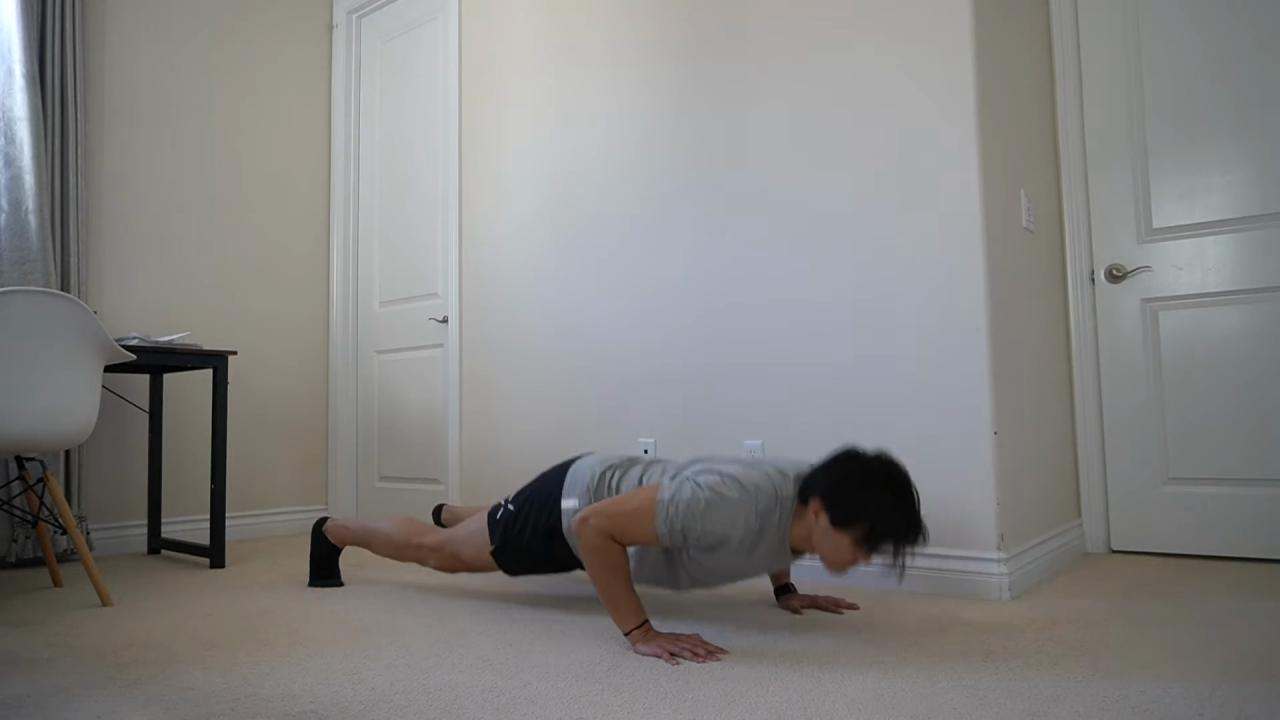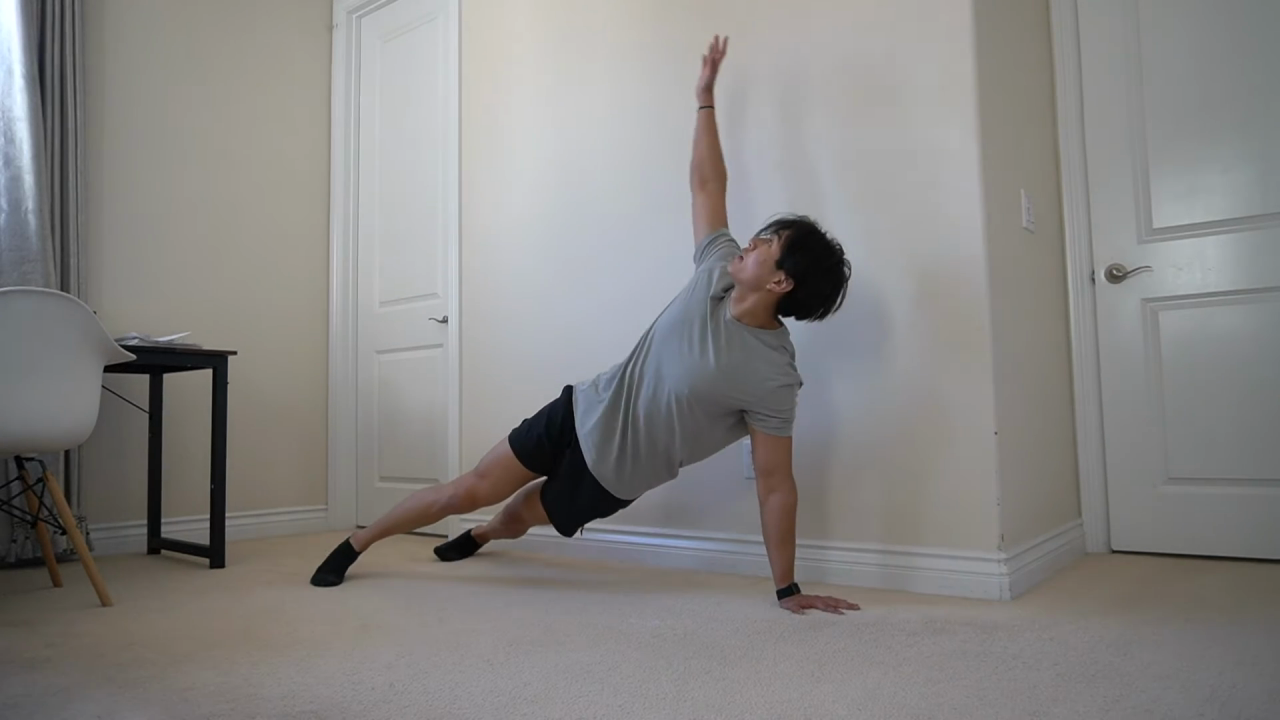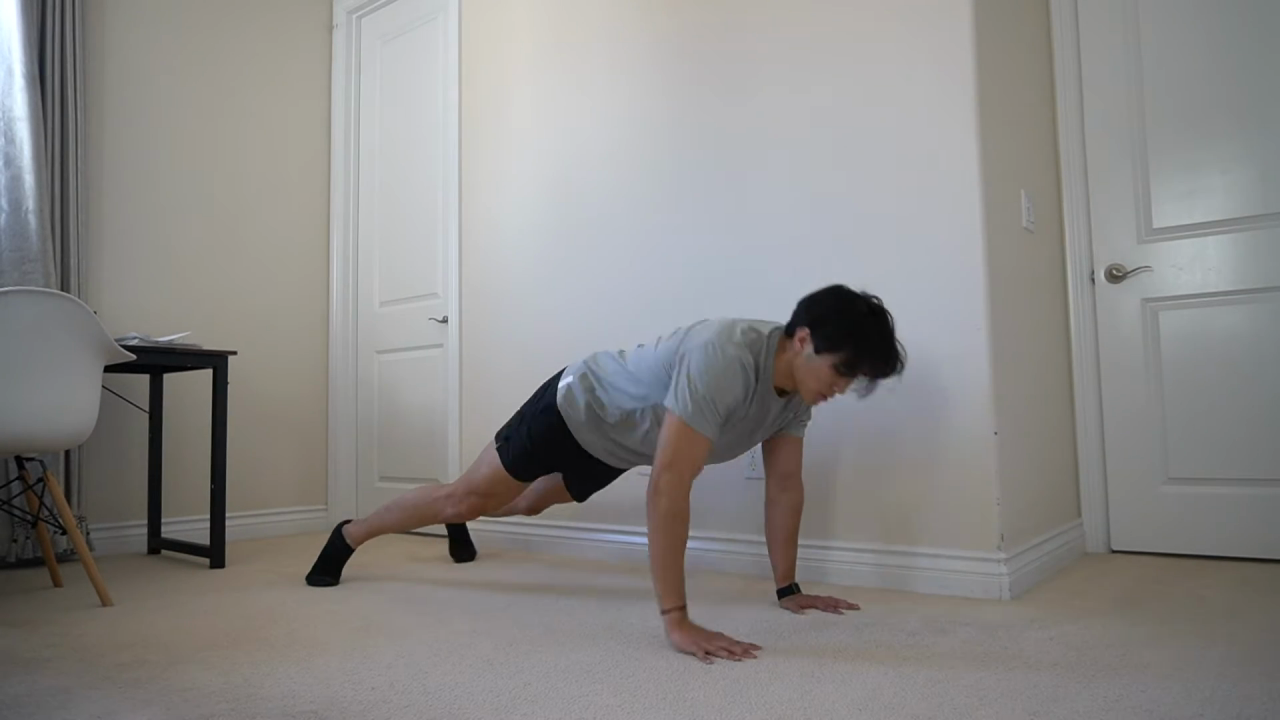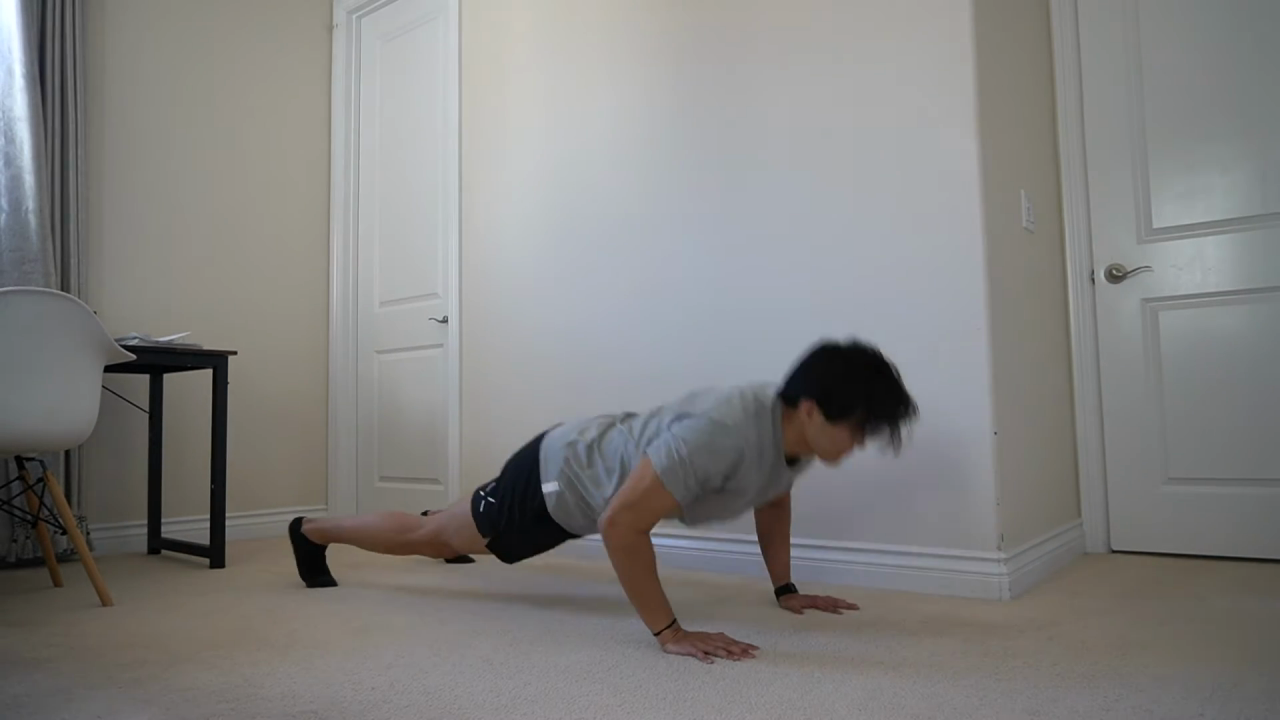
dt=1s
person 1, frame 1
left shoulder: (810, 494)
right shoulder: (733, 506)
right elbow: (593, 527)
left wrist: (786, 588)
right wrist: (639, 628)
left hip: (615, 497)
right hip: (577, 503)
right knee: (450, 554)
left ankle: (450, 514)
right ankle: (334, 531)
person 1, frame 2
left shoulder: (772, 378)
right shoulder: (720, 274)
left elbow: (775, 486)
right elbow: (706, 184)
left wrist: (788, 590)
right wrist: (705, 96)
left hip: (611, 476)
right hip: (580, 413)
left knee: (520, 516)
right knee: (466, 492)
left ankle: (477, 539)
right ankle: (355, 544)
person 1, frame 3
left shoulder: (794, 378)
right shoulder: (727, 360)
left elbow: (785, 483)
right elbow: (668, 488)
left wrist: (787, 587)
right wrist: (675, 619)
left hip: (611, 437)
right hip: (577, 406)
left knee: (531, 502)
right knee: (468, 495)
left ankle: (456, 530)
right ankle: (349, 534)
person 1, frame 4
left shoulder: (789, 431)
right shoulder: (722, 431)
left elbow: (772, 505)
right elbow: (620, 520)
left wrist: (787, 588)
right wrist: (668, 630)
left hip: (587, 461)
right hip: (559, 476)
right knee: (429, 537)
left ankle: (451, 519)
right ankle: (314, 533)
